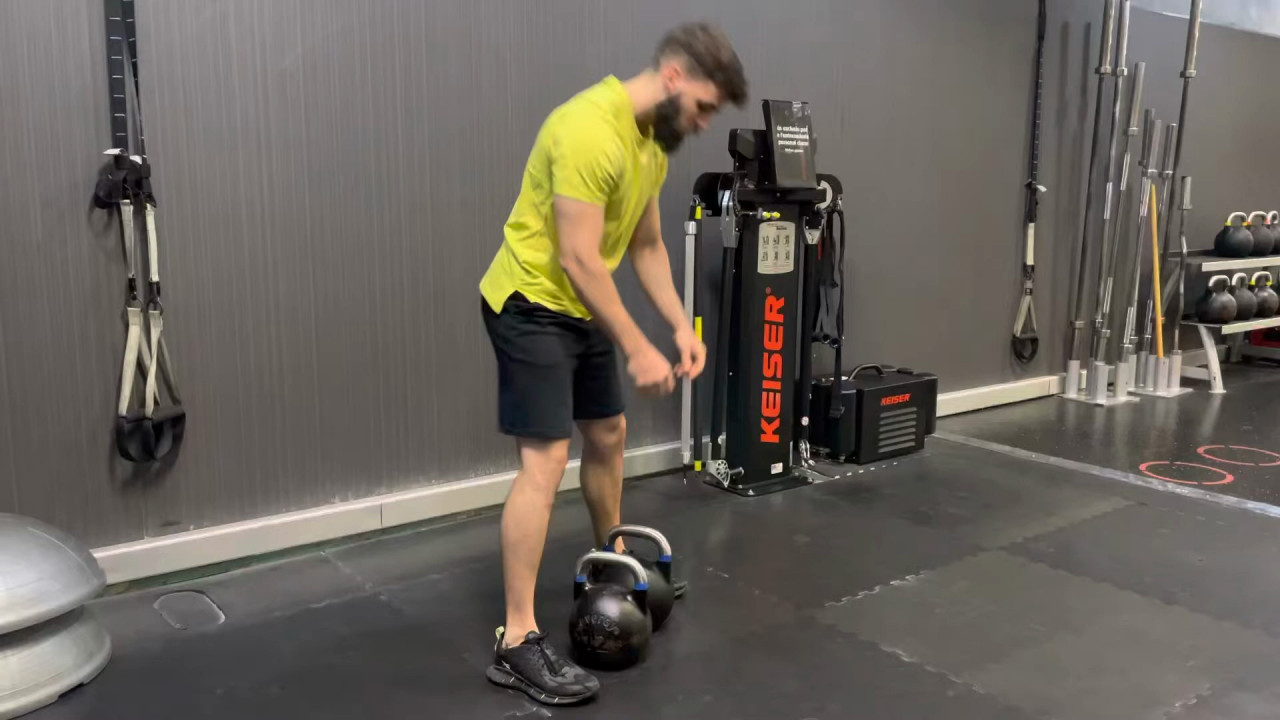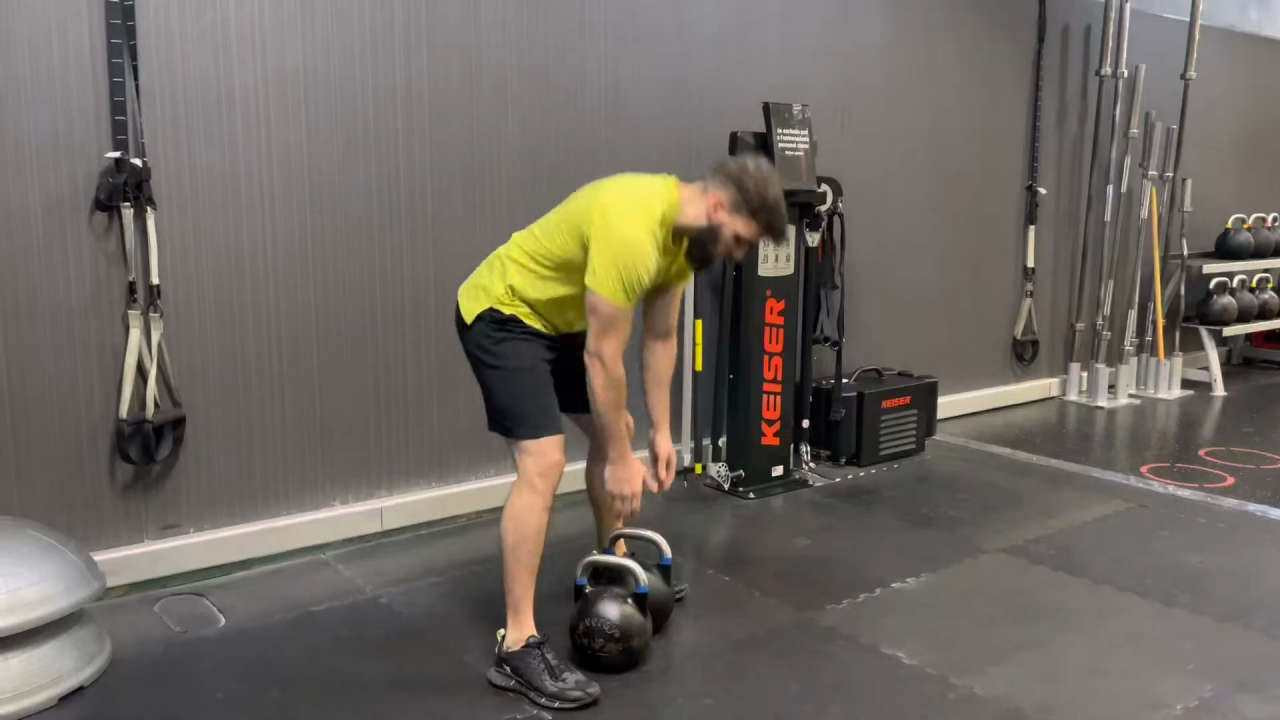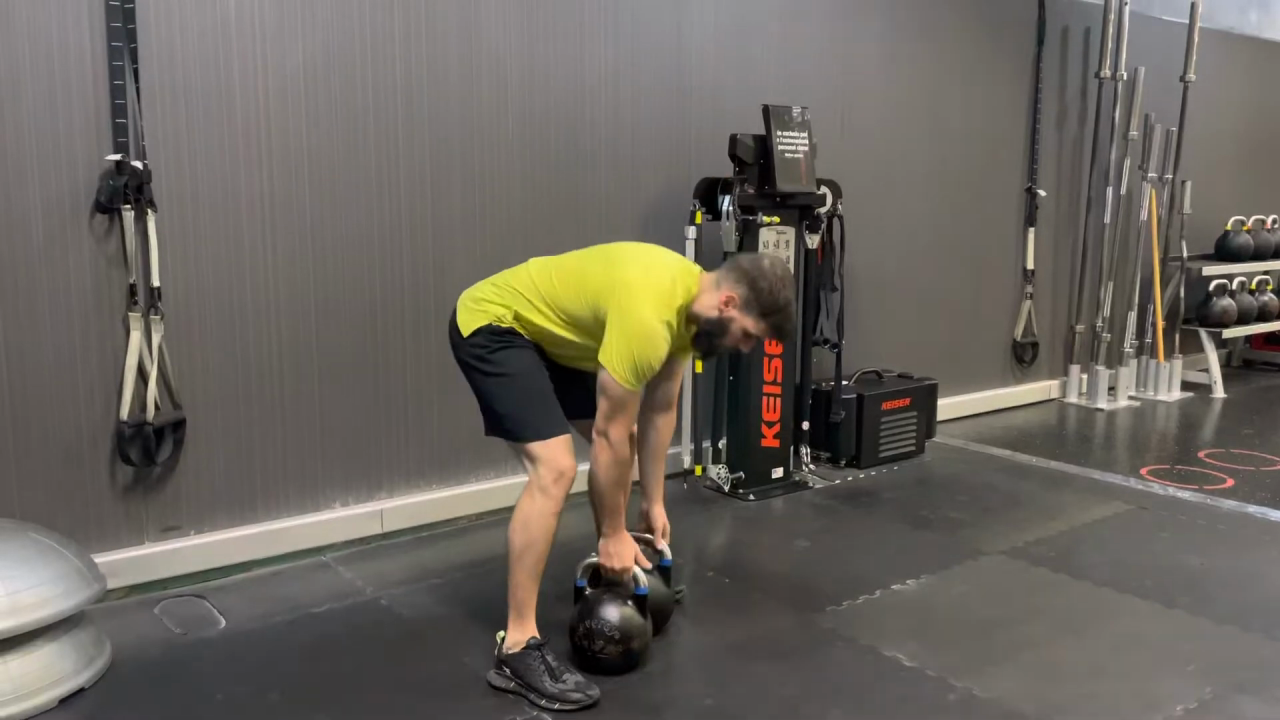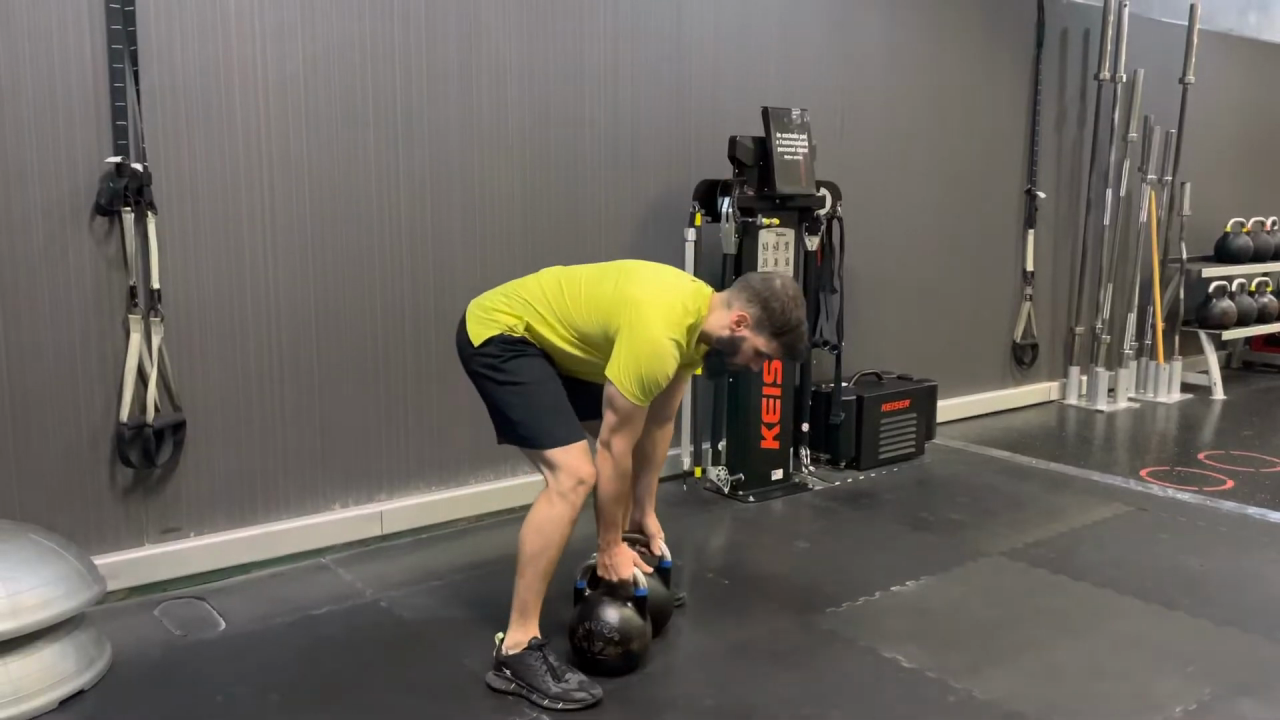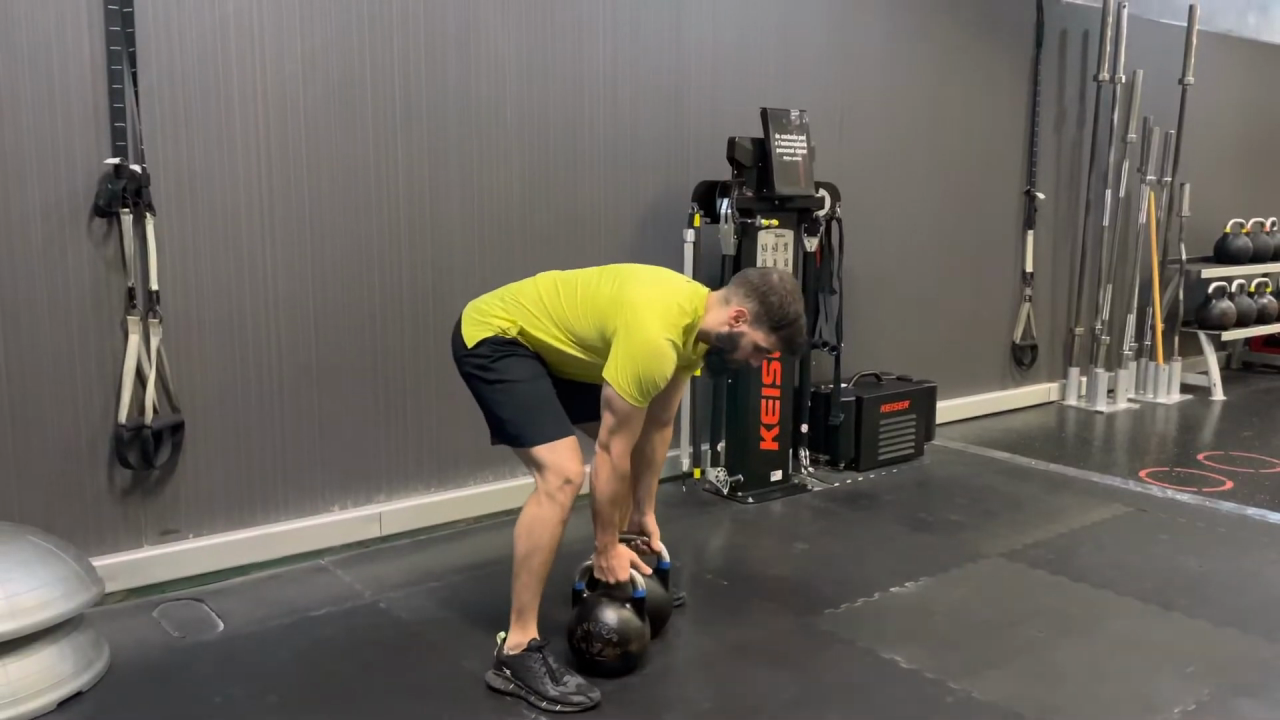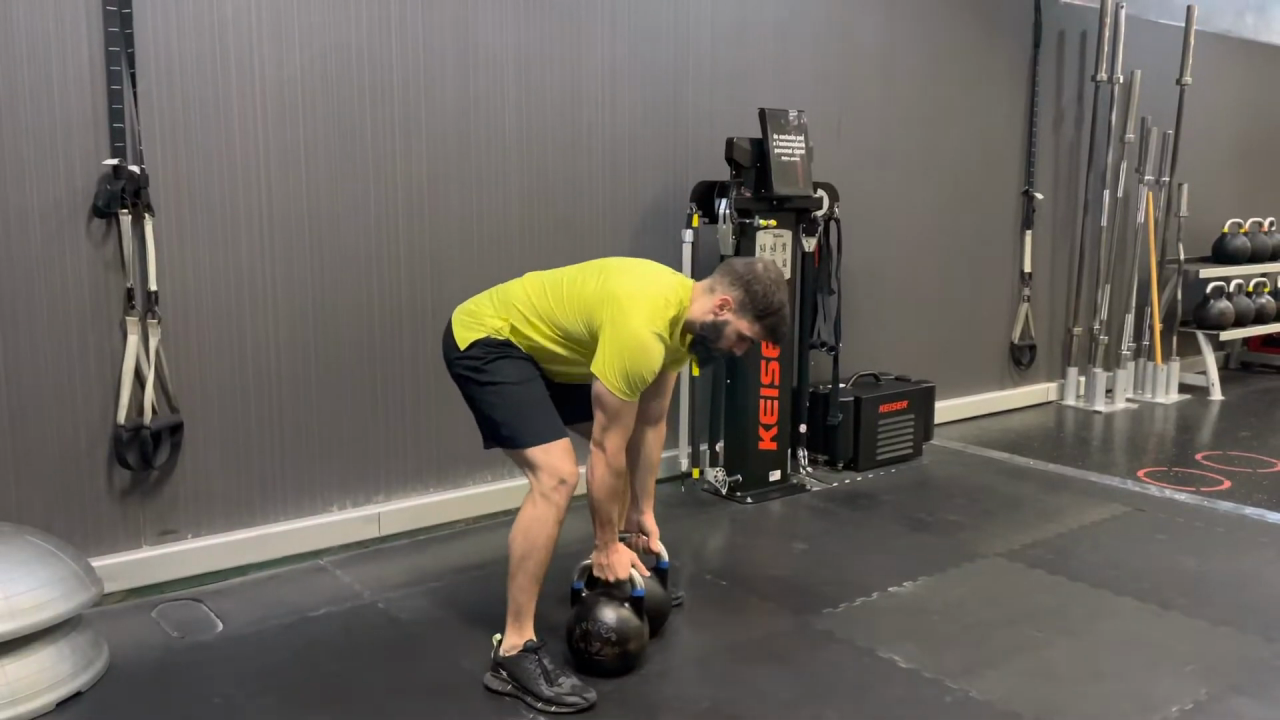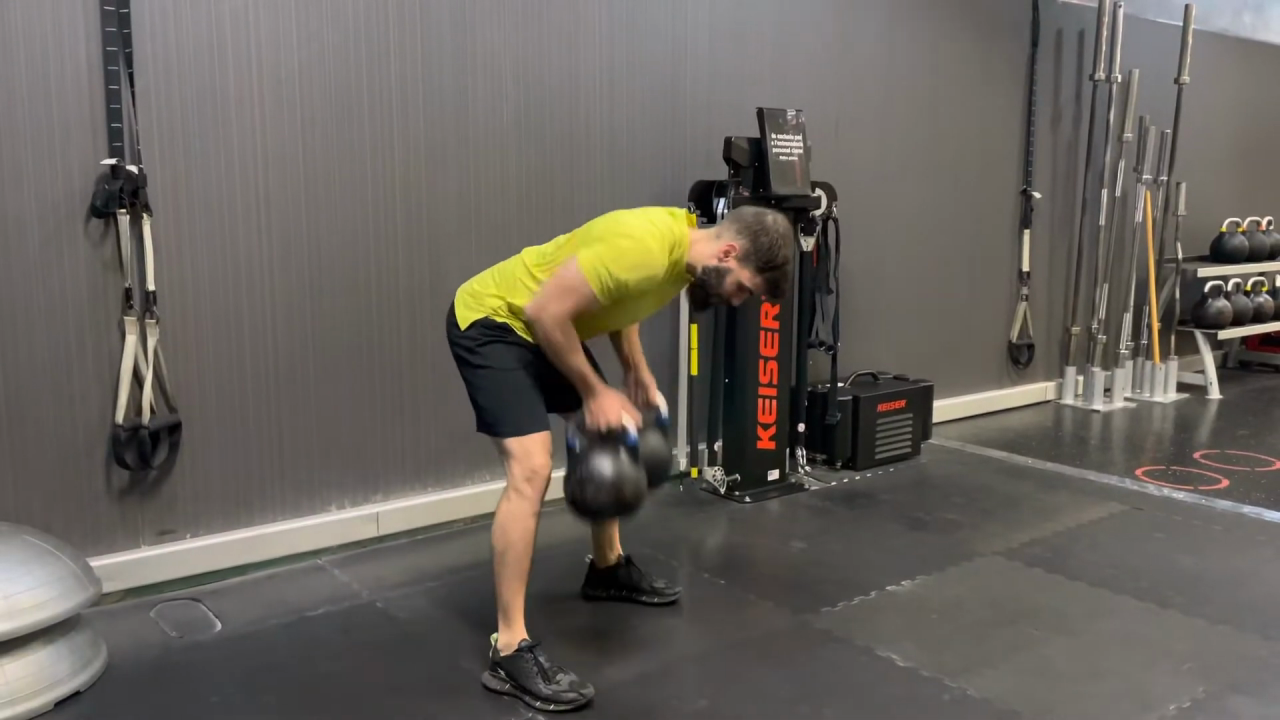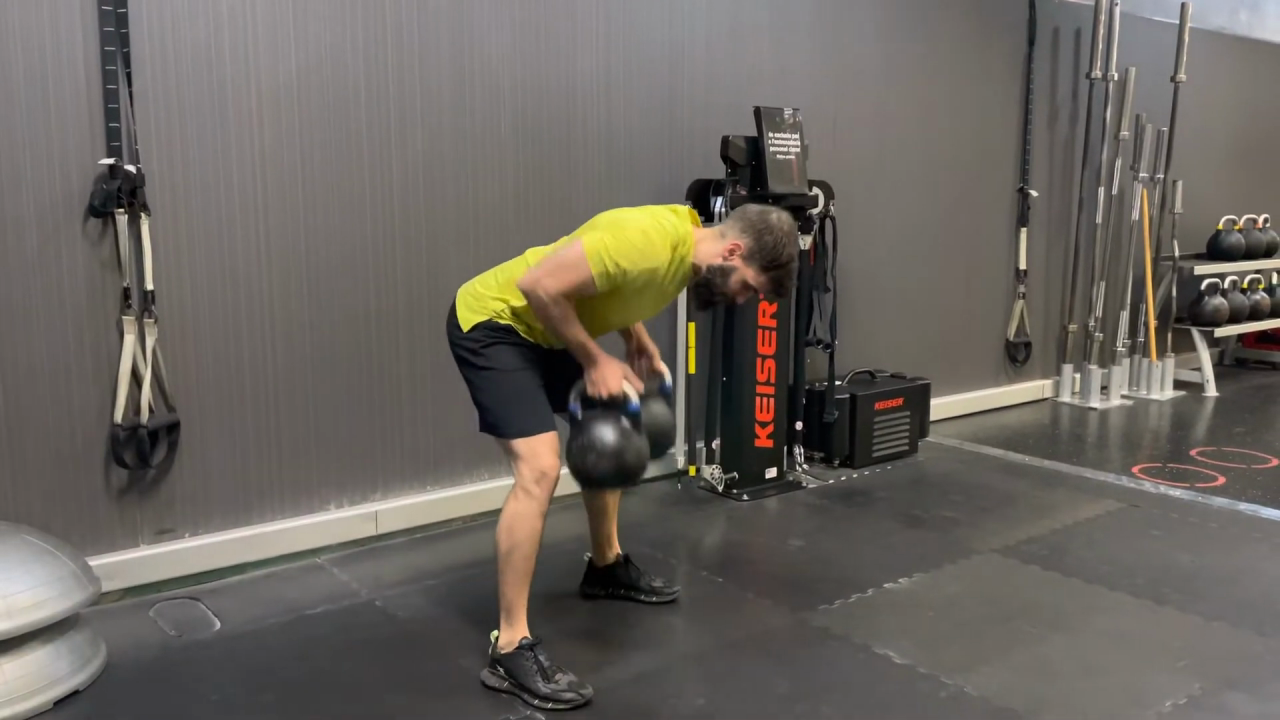
dt=0.3s
person 1, frame 1
left shoulder: (652, 137)
right shoulder: (590, 131)
left elbow: (648, 245)
right elbow: (579, 260)
left wrist: (680, 327)
right wrist: (636, 350)
left hip: (579, 309)
right hip: (532, 306)
left knee: (608, 441)
right knee: (544, 465)
right ankle: (516, 642)
person 1, frame 2
left shoulder: (683, 230)
right shoulder: (631, 232)
left elbow: (661, 337)
right elbow: (603, 356)
left wrist: (660, 432)
right wrist: (620, 459)
left hip: (556, 317)
right hip: (503, 312)
left knee: (616, 431)
right knee: (544, 465)
right ankle: (518, 647)
person 1, frame 3
left shoulder: (690, 299)
right shoulder: (648, 317)
left elbow: (659, 411)
right elbow: (609, 434)
left wrist: (653, 501)
right wrist: (612, 534)
left hip: (542, 328)
right hip: (492, 324)
left knee: (626, 434)
right knee: (555, 469)
left ankle: (619, 567)
right ankle: (517, 649)
person 1, frame 4
left shoulder: (697, 314)
right shoulder: (657, 335)
left elbow: (658, 424)
right elbow: (614, 448)
left wrist: (645, 510)
right wrist: (609, 547)
left hip: (548, 334)
right hip: (499, 332)
left knee: (626, 433)
right knee: (574, 475)
left ankle: (620, 572)
right ankle: (518, 650)
person 1, frame 5
left shoulder: (696, 317)
right shoulder: (655, 335)
left elbow: (657, 426)
right elbow: (612, 451)
left wrist: (645, 511)
right wrist: (607, 548)
left hip: (546, 338)
right hip: (493, 336)
left knee: (626, 433)
right knee: (563, 475)
left ankle: (619, 576)
right ankle: (518, 652)
person 1, frame 6
left shoulder: (681, 313)
right shoulder: (641, 329)
left elbow: (650, 423)
right elbow: (606, 449)
left wrist: (644, 510)
right wrist: (606, 546)
left hip: (537, 341)
right hip: (485, 339)
left knee: (621, 435)
right knee: (557, 476)
left ankle: (616, 574)
right ankle: (514, 652)
person 1, frame 7
left shoulder: (683, 246)
right shoulder: (644, 249)
right elbow: (544, 309)
left wrist: (637, 372)
right wrist: (594, 392)
left hip: (541, 327)
right hip: (491, 320)
left knee: (611, 434)
right knee: (531, 470)
left ankle: (607, 567)
right ankle: (510, 650)
person 1, frame 8
left shoulder: (688, 244)
right shoulder: (647, 244)
right elbow: (537, 283)
left wrist: (639, 342)
right wrist: (594, 361)
left hip: (544, 329)
right hip: (492, 321)
right knee: (540, 469)
left ankle: (605, 566)
right ankle: (510, 649)
